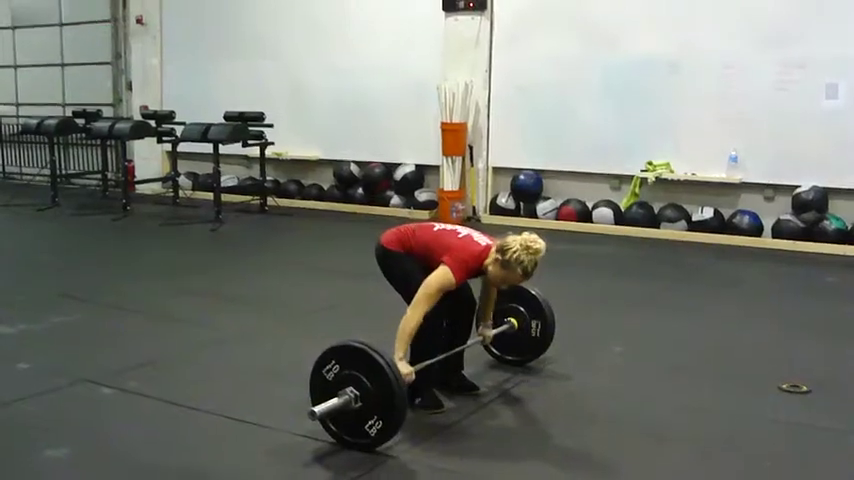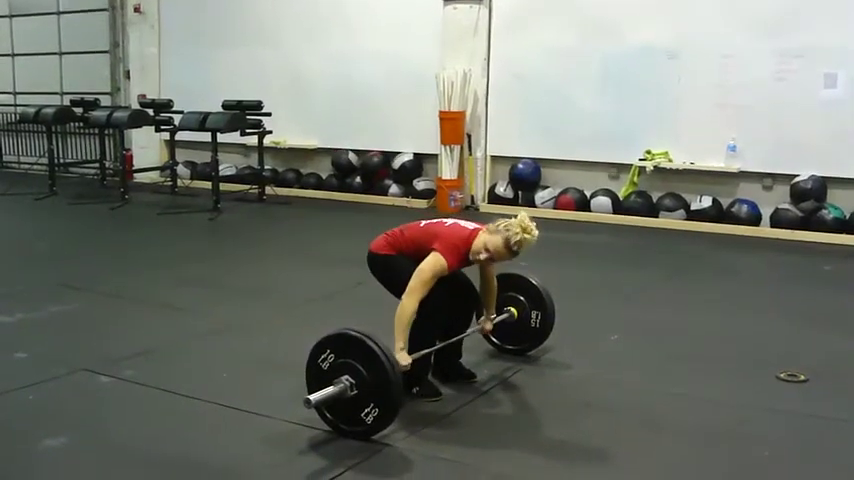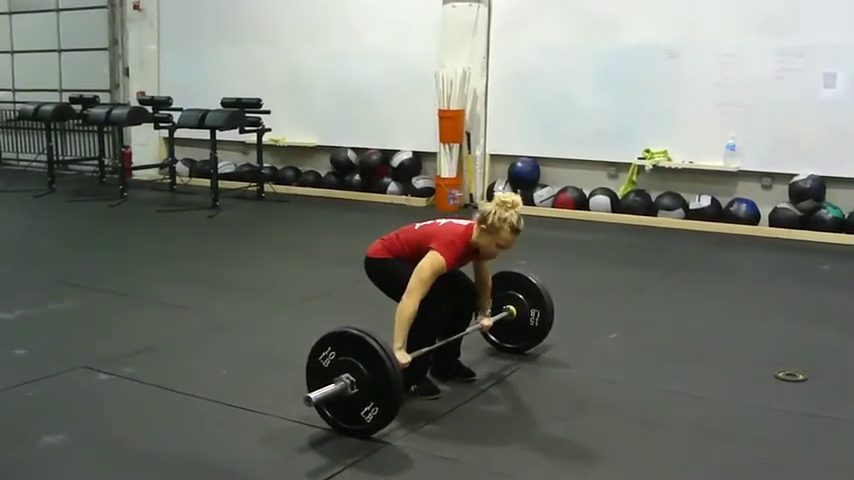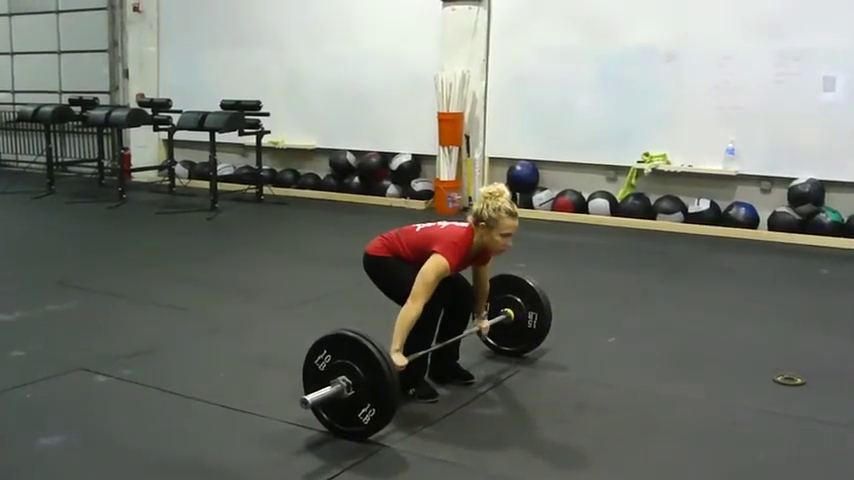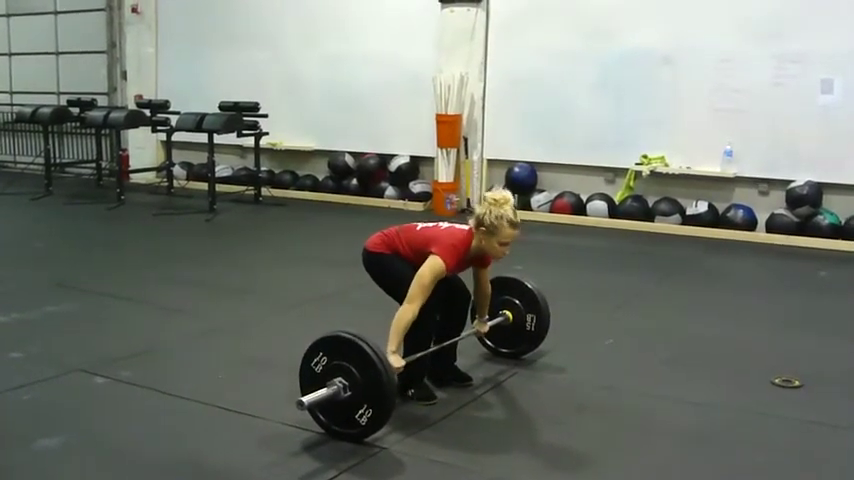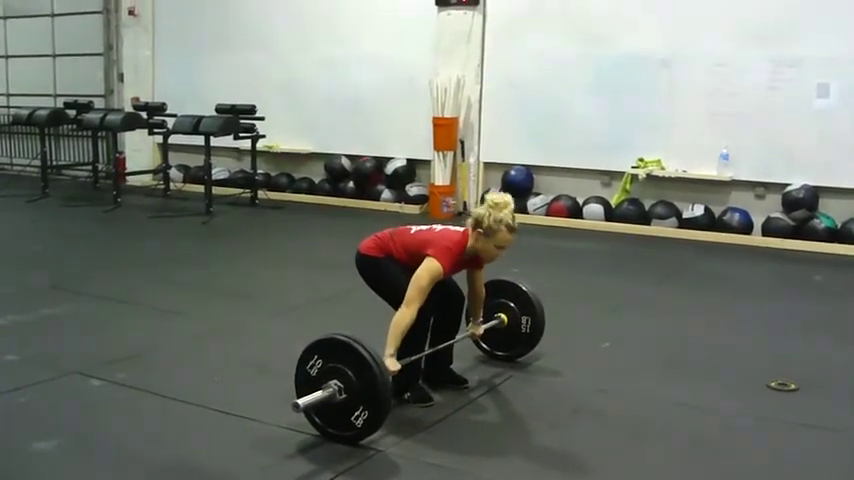
dt=0.7s
person 1, frame 1
left shoulder: (494, 254)
right shoulder: (463, 261)
left elbow: (488, 290)
right elbow: (415, 310)
left wrist: (485, 325)
right wrist: (399, 360)
left hip: (421, 251)
right hip: (393, 250)
left knee: (465, 304)
right knee: (434, 311)
left ankle: (448, 376)
right ankle: (418, 389)
person 1, frame 2
left shoulder: (485, 240)
right shoulder: (453, 246)
left elbow: (489, 282)
right elbow: (411, 298)
left wrist: (489, 317)
right wrist: (399, 350)
left hip: (415, 254)
right hip: (385, 254)
left knee: (467, 296)
right knee: (435, 304)
left ankle: (447, 364)
right ankle: (413, 377)
person 1, frame 3
left shoulder: (479, 239)
right shoulder: (451, 244)
left elbow: (483, 281)
right elbow: (410, 298)
left wrist: (484, 314)
right wrist: (398, 349)
left hip: (414, 258)
right hip: (382, 259)
left knee: (467, 295)
right knee: (435, 303)
left ankle: (445, 363)
right ankle: (411, 376)
person 1, frame 4
left shoulder: (481, 244)
right shoulder: (452, 247)
left elbow: (481, 285)
right elbow: (414, 303)
left wrist: (481, 316)
right wrist: (395, 352)
left hip: (412, 257)
right hip: (381, 257)
left knee: (463, 296)
right knee: (431, 303)
left ankle: (443, 365)
right ankle: (409, 378)
person 1, frame 5
left shoulder: (480, 245)
right shoulder: (451, 249)
left elbow: (483, 288)
right elbow: (411, 304)
left wrist: (482, 319)
right wrist: (392, 353)
left hip: (411, 254)
right hip: (381, 253)
left knee: (459, 297)
right knee: (427, 304)
left ankle: (441, 367)
right ankle: (410, 380)
person 1, frame 6
left shoulder: (474, 247)
right shoulder: (447, 251)
left elbow: (477, 291)
right elbow: (409, 307)
left wrist: (476, 322)
right wrist: (389, 356)
left hip: (404, 256)
right hip: (375, 256)
left knee: (453, 299)
right knee: (423, 307)
left ankle: (437, 369)
right ankle: (404, 384)
